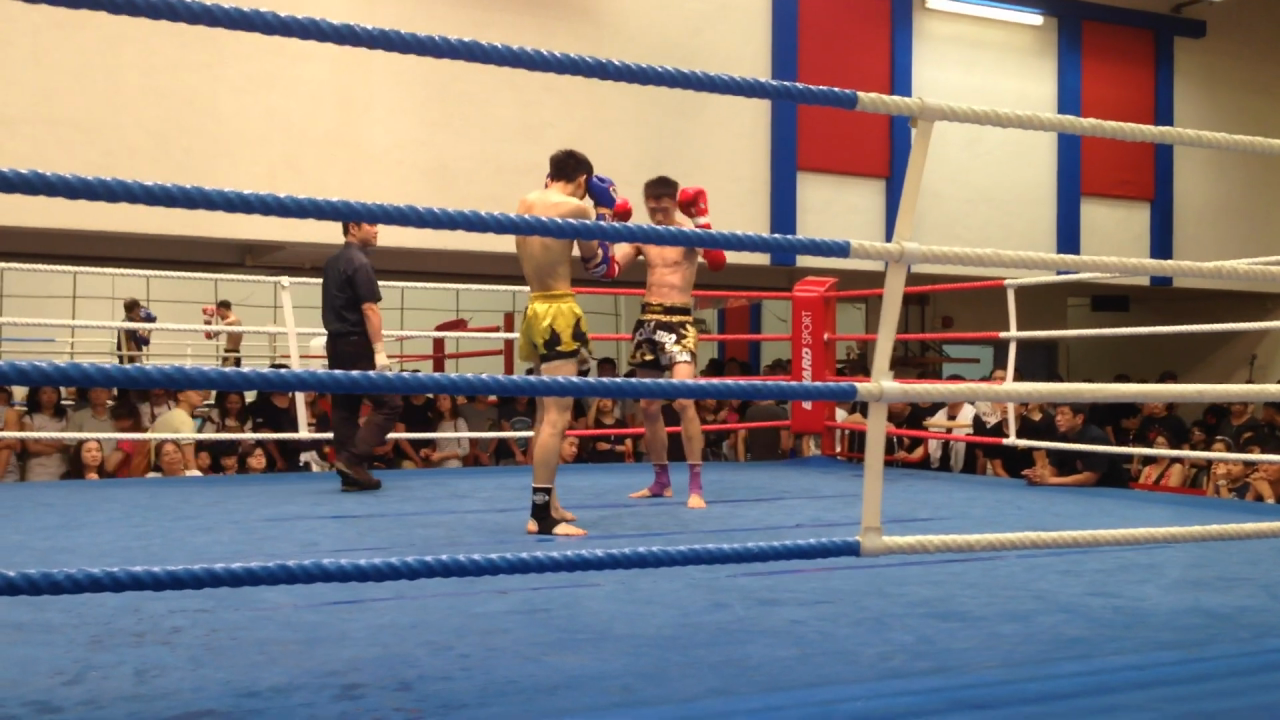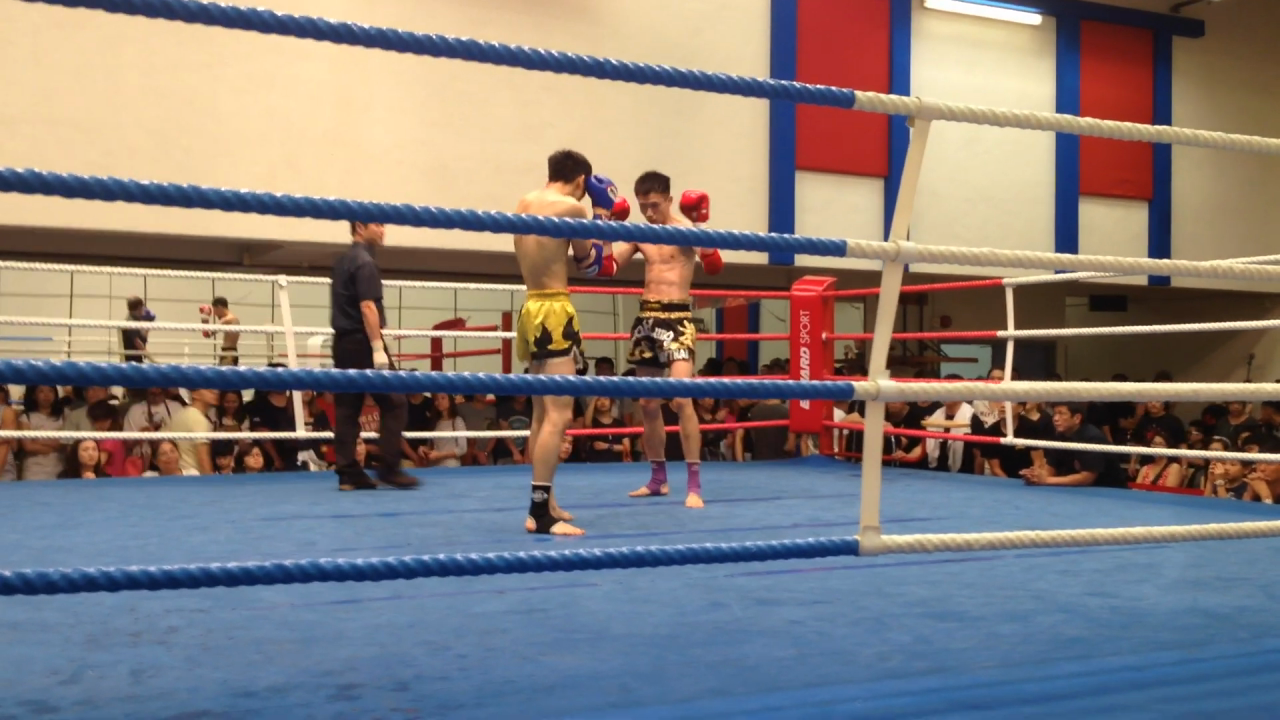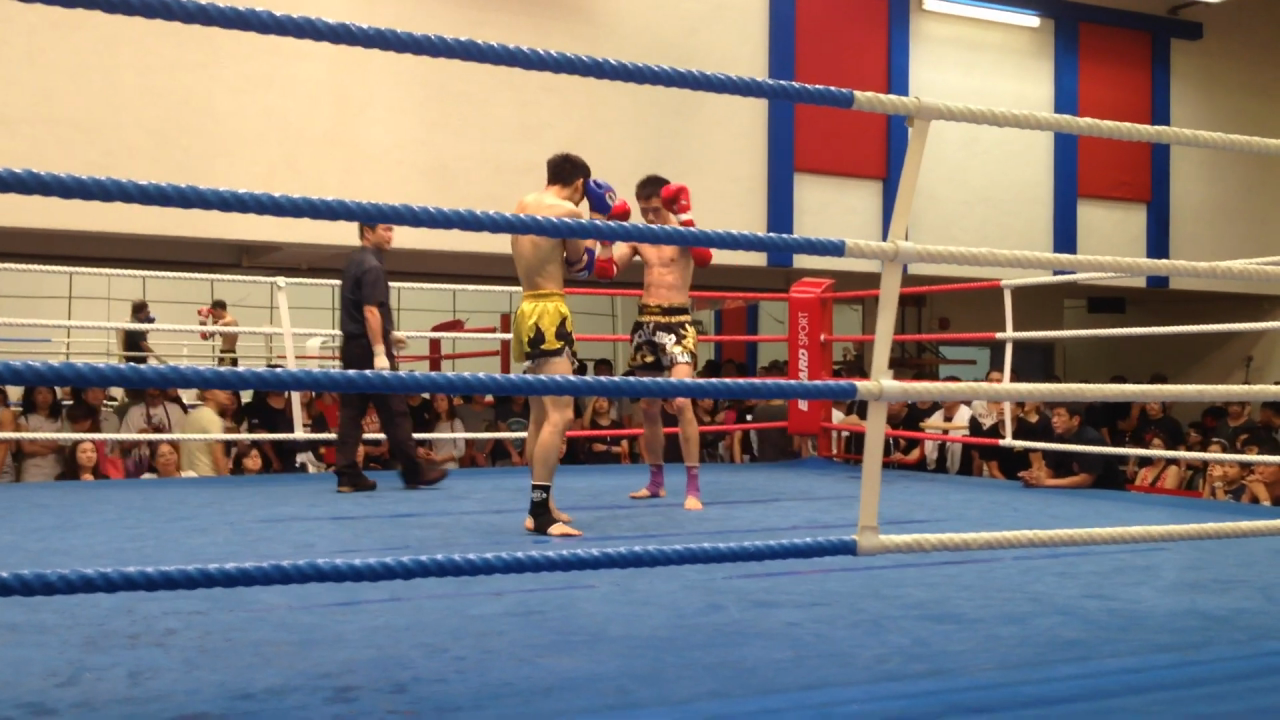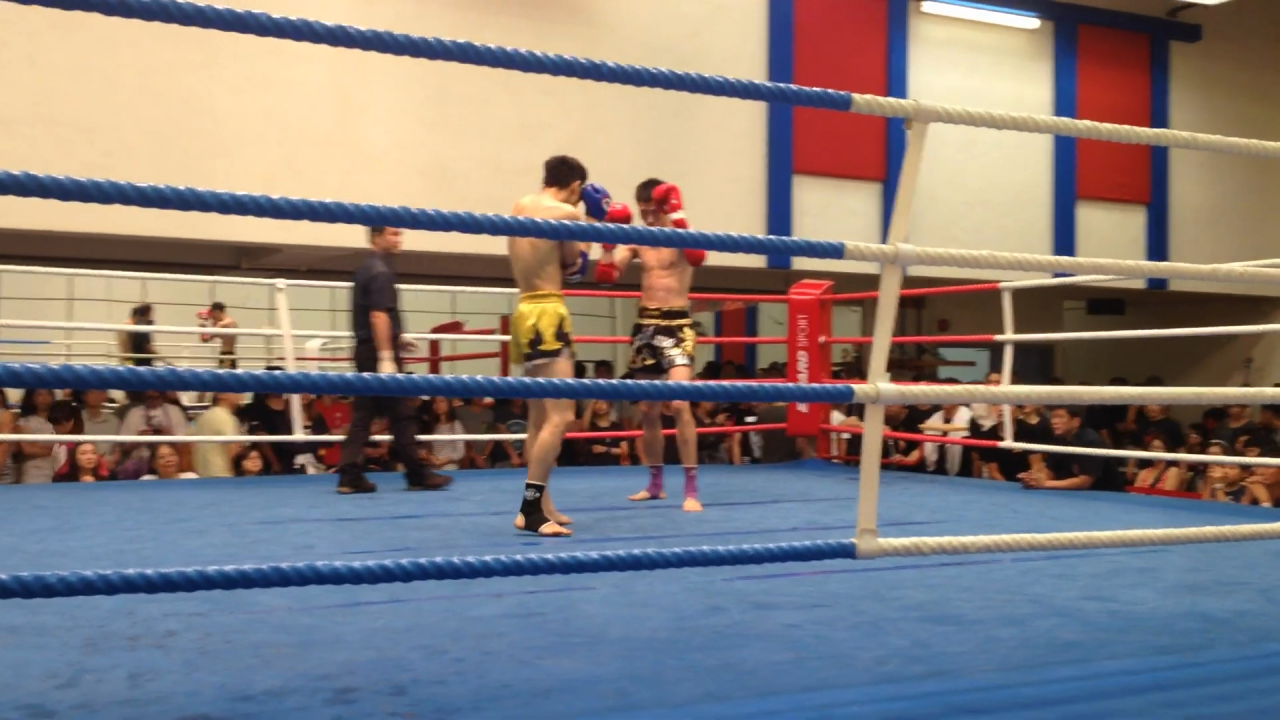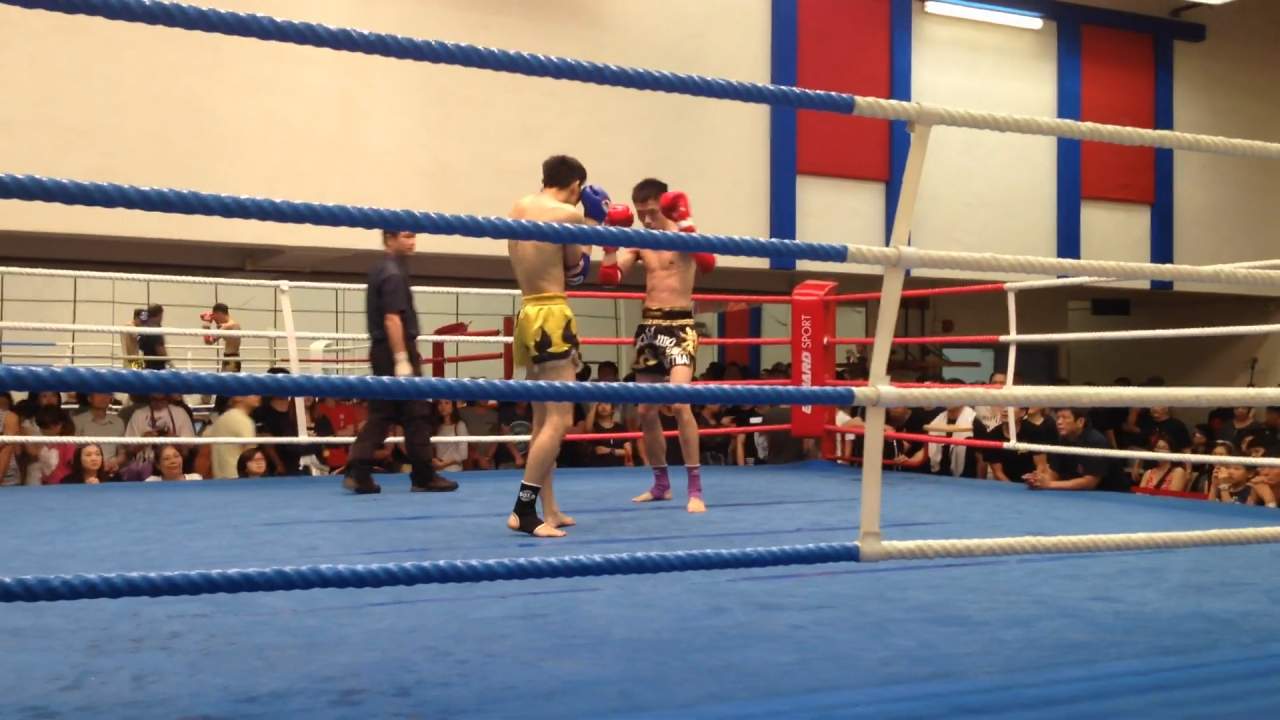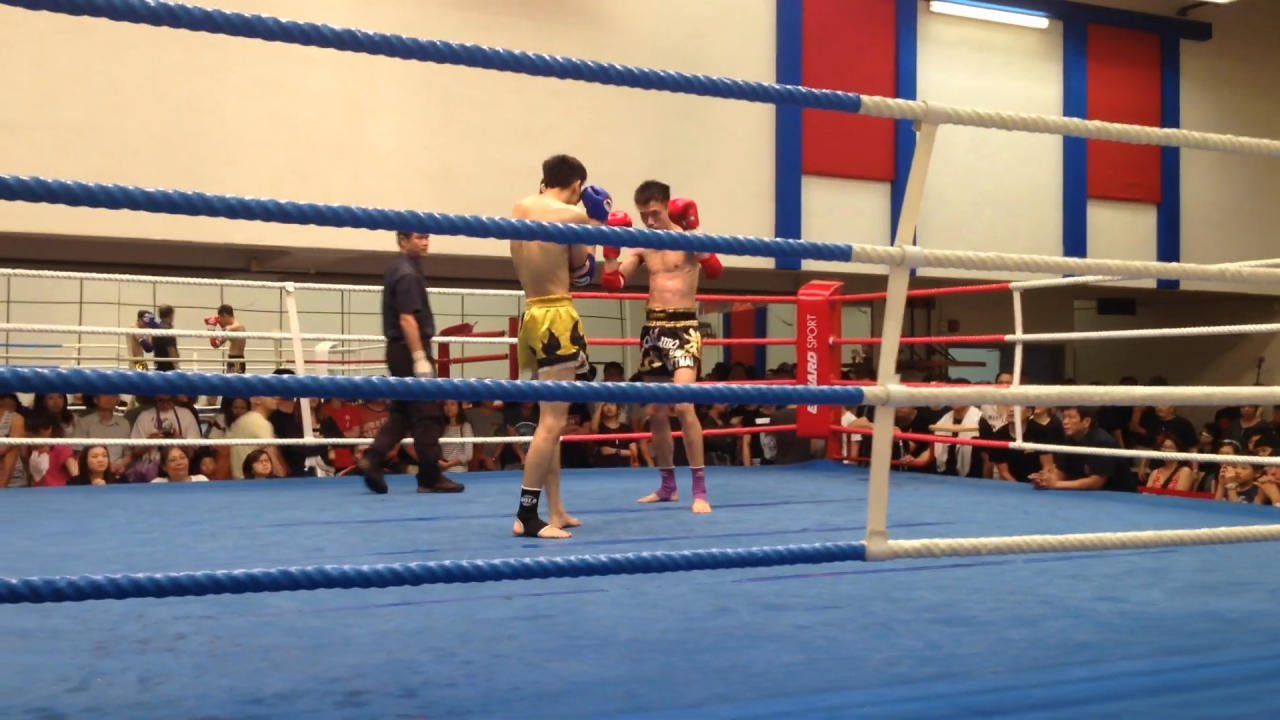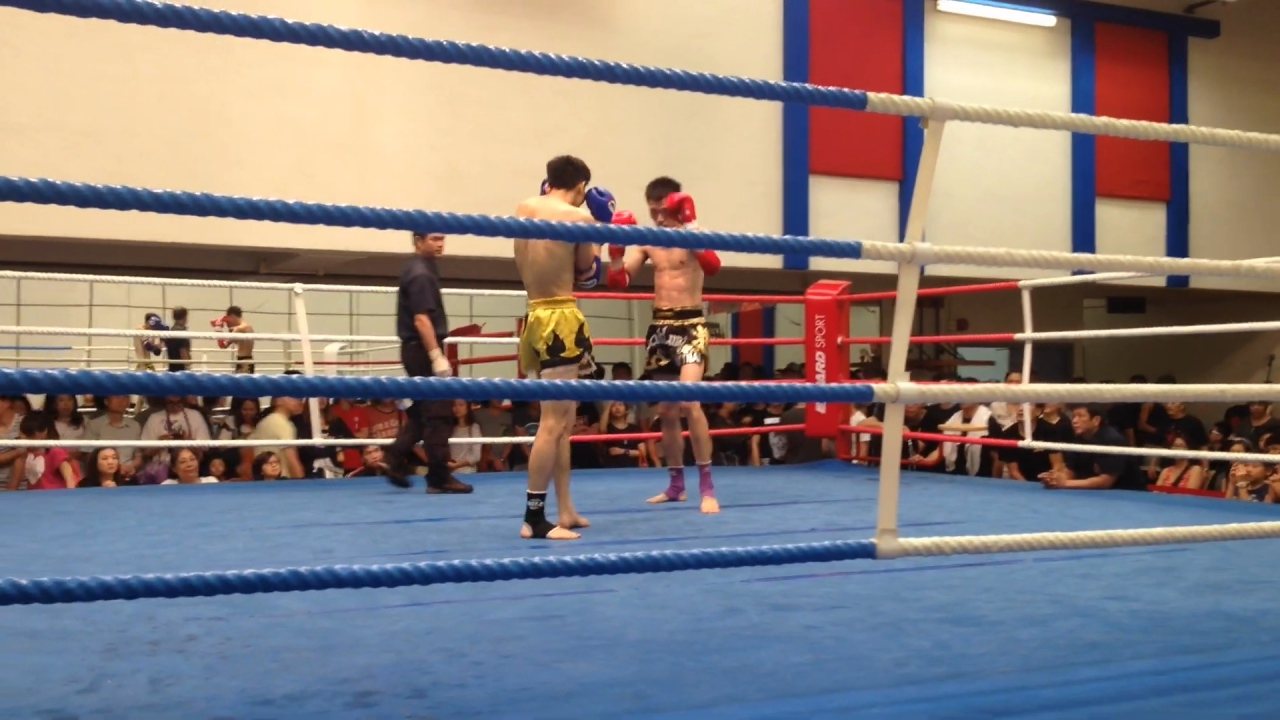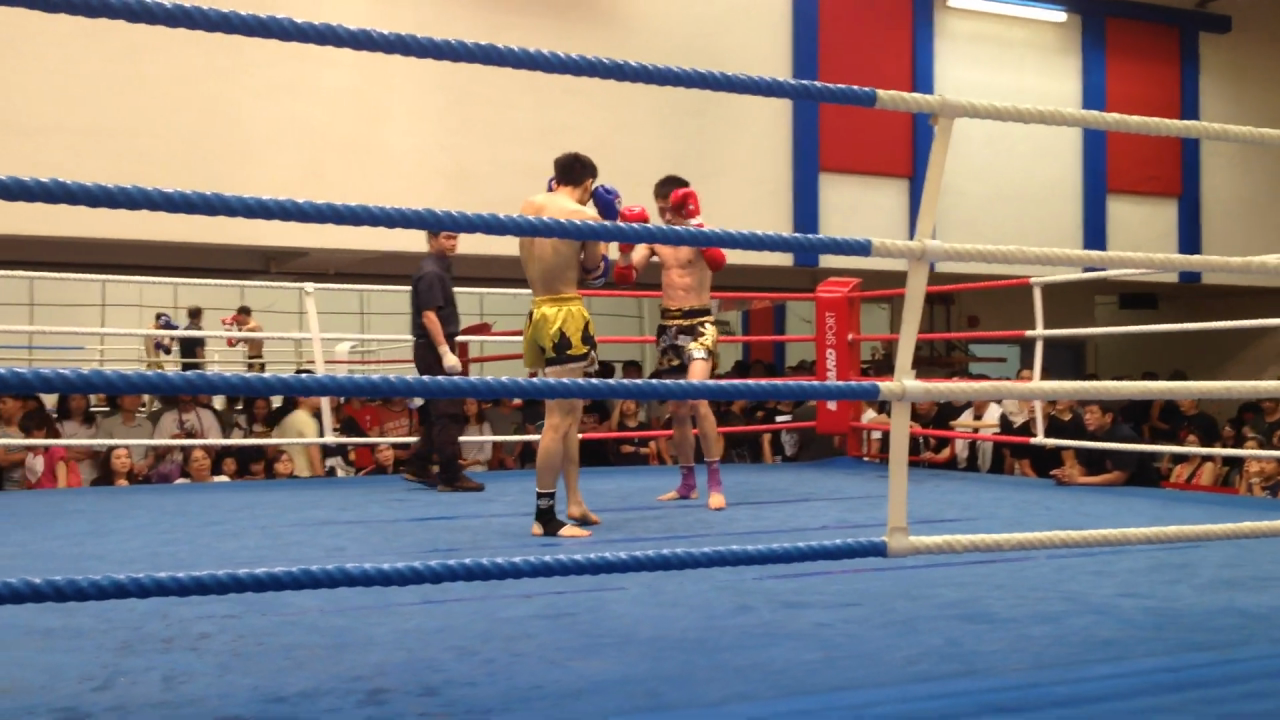
dt=0.1s
person 1, frame 1
left shoulder: (528, 202)
right shoulder: (576, 208)
right elbow: (599, 265)
right wrist: (603, 213)
left hip: (536, 310)
right hip: (558, 314)
left knee: (546, 416)
right knee: (557, 418)
left ankle: (547, 504)
right ankle: (541, 513)
person 1, frame 2
left shoulder: (527, 202)
right shoulder: (571, 208)
right elbow: (591, 264)
right wrist: (601, 212)
left hip: (533, 309)
right hip: (553, 312)
left knee: (542, 416)
right knee: (558, 416)
left ankle: (546, 503)
right ankle: (539, 511)
person 1, frame 3
left shoulder: (525, 204)
right shoulder: (568, 212)
right elbow: (581, 267)
right wrist: (598, 218)
left hip: (529, 311)
right hip: (547, 314)
left knee: (541, 417)
right knee: (560, 415)
left ankle: (545, 505)
right ankle: (539, 511)
person 1, frame 4
left shoulder: (522, 206)
right shoulder: (566, 214)
right elbow: (574, 270)
right wrist: (593, 222)
left hip: (527, 312)
right hip: (546, 315)
left knee: (539, 419)
right knee: (561, 416)
left ankle: (543, 505)
right ankle: (530, 508)
person 1, frame 5
left shoulder: (520, 207)
right shoulder: (570, 215)
right elbow: (578, 271)
right wrist: (593, 223)
left hip: (529, 315)
right hip: (551, 317)
left knee: (544, 419)
right knee: (558, 419)
left ankle: (549, 509)
right ankle: (523, 509)
person 1, frame 6
left shoulder: (521, 208)
right shoulder: (574, 216)
right elbow: (582, 274)
right wrist: (596, 224)
left hip: (533, 316)
right hip: (556, 318)
left knee: (550, 421)
right knee: (553, 422)
left ankle: (555, 511)
right ankle: (526, 514)
person 1, frame 7
left shoulder: (524, 209)
right shoulder: (579, 218)
right elbow: (588, 275)
right wrist: (601, 227)
left hip: (535, 317)
right hip: (561, 319)
left knee: (561, 420)
right knee: (554, 423)
left ankle: (565, 509)
right ankle: (534, 517)
person 1, frame 8
left shoulder: (530, 206)
right shoulder: (586, 217)
right elbow: (596, 274)
right wrist: (607, 224)
left hip: (540, 314)
right hip: (566, 317)
left knee: (569, 416)
right knee: (558, 421)
left ankle: (575, 504)
right ankle: (544, 515)
person 2, frame 1
right shoulder: (641, 238)
left elbow: (718, 264)
left wrist: (701, 220)
left hip: (679, 322)
right hip: (647, 321)
left knee: (684, 401)
right knee: (648, 406)
left ankle: (696, 485)
right ankle: (661, 481)
person 2, frame 2
left shoulder: (685, 229)
left elbow: (714, 266)
right elbow: (606, 268)
left wrist: (700, 223)
left hip: (676, 318)
right hip: (646, 318)
left knee: (681, 399)
right knee: (648, 403)
left ankle: (694, 485)
right ankle: (658, 479)
person 2, frame 3
left shoulder: (682, 232)
right shoulder: (636, 237)
left elbow: (703, 258)
right elbow: (604, 271)
left wrist: (684, 215)
left hip: (677, 322)
right hip: (646, 322)
left knee: (681, 402)
right knee: (649, 406)
left ankle: (693, 487)
right ankle: (656, 481)
person 2, frame 4
left shoulder: (679, 233)
right shoulder: (636, 241)
left elbow: (696, 258)
right elbow: (605, 275)
left wrist: (676, 215)
left hip: (676, 325)
right hip: (645, 325)
left knee: (679, 403)
right knee: (648, 409)
left ankle: (691, 489)
right ankle: (656, 483)
person 2, frame 5
left shoulder: (682, 234)
left elbow: (707, 264)
right elbow: (609, 277)
left wrist: (685, 223)
left hip: (679, 325)
right hip: (648, 326)
left knee: (679, 403)
right knee: (647, 411)
left ankle: (695, 489)
right ankle: (661, 484)
person 2, frame 6
right shoulder: (641, 245)
left elbow: (714, 270)
right elbow: (612, 283)
left wrist: (693, 229)
right wrist: (611, 245)
left hip: (683, 326)
right hip: (652, 328)
left knee: (683, 405)
right knee: (656, 413)
left ankle: (699, 491)
right ankle: (667, 485)
person 2, frame 7
right shoulder: (647, 242)
left elbow: (712, 265)
right elbow: (617, 280)
left wrist: (689, 223)
right wrist: (617, 243)
left hip: (690, 324)
right hip: (660, 326)
left knee: (689, 402)
right knee: (667, 411)
left ankle: (707, 488)
right ankle: (676, 484)
person 2, frame 8
left shoulder: (701, 233)
right shoulder: (654, 239)
left elbow: (717, 263)
right elbow: (624, 277)
left wrist: (694, 219)
right wrist: (627, 240)
left hip: (698, 323)
right hip: (668, 325)
left knee: (697, 398)
right knee: (677, 409)
left ankle: (715, 483)
right ankle: (687, 482)
person 3, frame 1
left shoulder: (333, 263)
right shoulder: (359, 263)
right elbow: (369, 308)
right wrist: (380, 349)
left hip: (336, 344)
right hip: (356, 345)
left knee: (344, 411)
right knee: (388, 404)
left ankle: (352, 475)
right ankle: (354, 459)
person 3, frame 2
left shoulder: (342, 261)
right shoulder: (364, 261)
right elbow: (368, 307)
right wrist: (378, 348)
left hip: (341, 342)
right hip: (361, 342)
left knee: (346, 409)
right knee: (393, 403)
left ankle: (349, 474)
right ankle: (390, 470)
person 3, frame 3
left shoulder: (353, 264)
right shoulder: (371, 266)
right elbow: (371, 311)
left wrist: (387, 336)
right wrist: (379, 352)
left hip: (351, 345)
right hip: (367, 347)
left knee: (351, 412)
right knee: (394, 411)
left ankle: (348, 475)
right ankle: (413, 472)
person 3, frame 4
left shoulder: (365, 269)
right shoulder: (380, 272)
right elbow: (378, 317)
left wrist: (395, 341)
right wrist: (386, 358)
left hip: (364, 350)
right hip: (378, 352)
left knee: (363, 415)
right knee: (402, 415)
left ankle: (350, 475)
right ankle: (418, 475)
person 3, frame 5
left shoulder: (381, 271)
right shoulder: (394, 274)
right elbow: (392, 319)
right wrist: (401, 359)
left hip: (381, 351)
right hip: (394, 352)
left knee: (381, 414)
right knee: (419, 415)
left ankle: (357, 472)
right ankle: (423, 476)
person 3, frame 6
left shoulder: (399, 271)
right shoulder: (408, 274)
right elbow: (407, 319)
right wrist: (420, 357)
left hip: (398, 350)
right hip: (409, 350)
left knee: (403, 412)
right knee: (428, 415)
left ankle: (373, 460)
right ankle: (430, 477)
person 3, frame 7
left shoulder: (422, 271)
right shoulder: (420, 274)
right elbow: (420, 319)
right wrist: (437, 356)
left hip: (418, 351)
right hip: (422, 351)
left knee: (421, 412)
right knee: (438, 414)
left ankle: (396, 460)
right ankle: (438, 478)
person 3, frame 8
left shoulder: (438, 270)
right shoulder: (431, 272)
right elbow: (428, 316)
right wrist: (446, 352)
left hip: (432, 349)
right hip: (434, 349)
left knee: (436, 411)
right knee: (448, 413)
left ankle: (418, 465)
right ankle: (450, 476)
